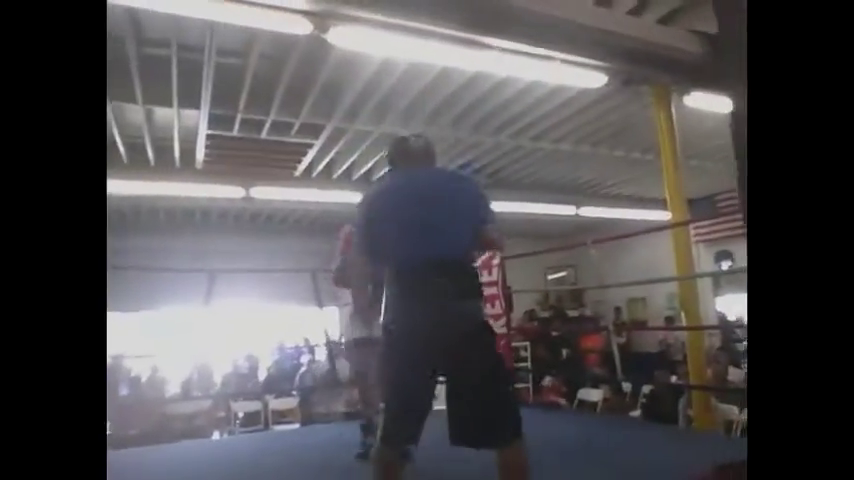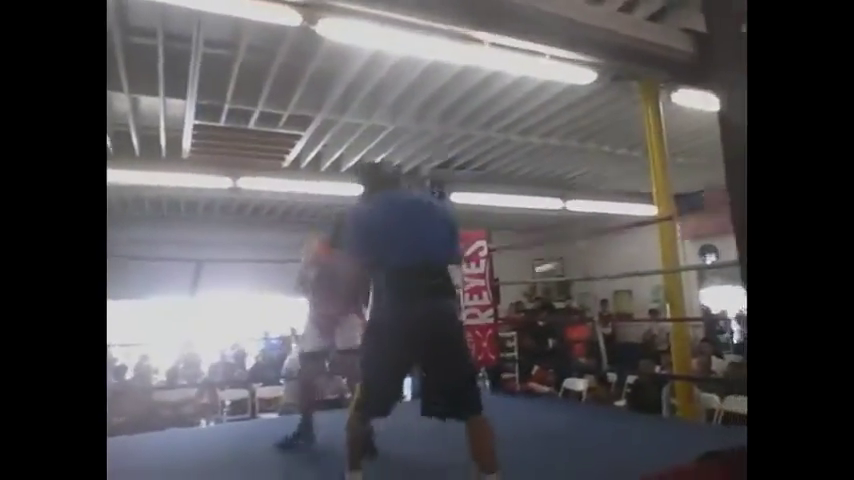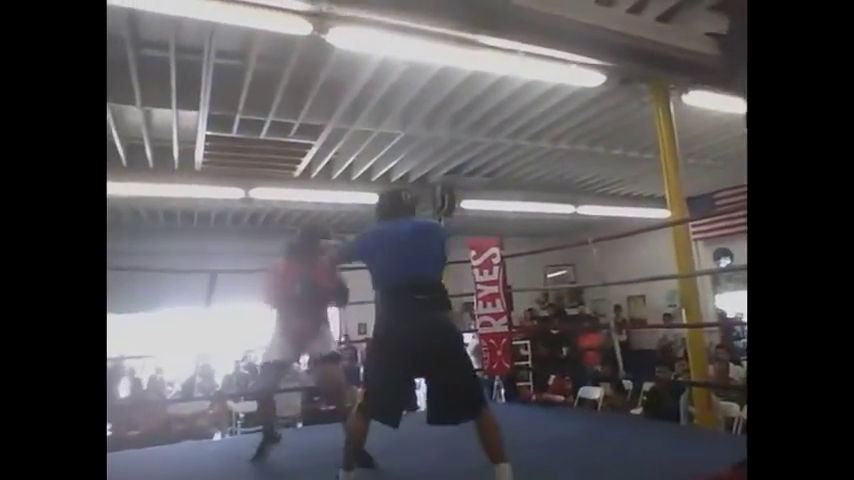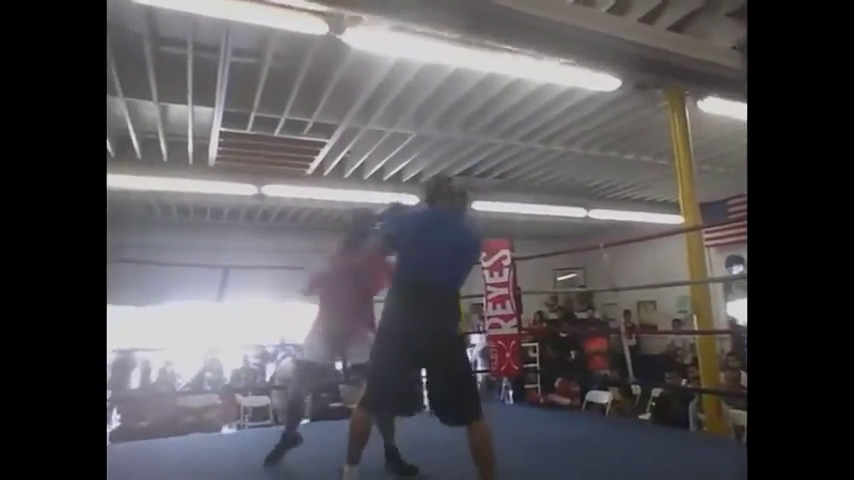
dt=0.7s
person 1, frame 1
left shoulder: (378, 198)
right shoulder: (463, 184)
left elbow: (362, 266)
right elbow: (489, 241)
left hip: (406, 316)
right hip: (462, 311)
left knee: (395, 426)
right knee: (504, 429)
person 1, frame 2
left shoulder: (362, 214)
right shoulder: (436, 206)
left elbow: (359, 266)
right elbow: (455, 256)
left hip: (393, 313)
right hip: (441, 310)
left knee: (364, 405)
right knee: (470, 407)
person 1, frame 3
left shoulder: (373, 237)
right shoulder: (434, 230)
left elbow: (337, 257)
left hip: (393, 326)
right hip: (437, 322)
left knee: (367, 408)
right knee: (476, 406)
person 1, frame 4
left shoulder: (411, 218)
right shoulder: (471, 238)
left elbow: (380, 247)
left hip: (400, 321)
right hip: (443, 326)
left knee: (369, 403)
right knee: (472, 414)
person 2, frame 1
right shoulder: (350, 233)
right elbow: (339, 277)
left hip: (383, 303)
left knee: (380, 370)
right knee: (361, 369)
right ankle: (369, 432)
person 2, frame 2
right shoulder: (316, 250)
left elbow: (366, 297)
right elbow: (302, 281)
right wrist: (316, 277)
left hip: (347, 318)
right hip: (319, 317)
left knee: (354, 373)
right knee: (306, 375)
right ankle: (305, 428)
person 2, frame 3
left shoulder: (324, 267)
right shoulder: (282, 267)
left elbow: (340, 299)
right elbow: (272, 299)
left wrist: (335, 291)
right wrist: (295, 293)
left hip: (317, 330)
right hip: (287, 333)
left knee: (335, 384)
right knee: (263, 387)
right ankle: (269, 436)
person 2, frame 4
left shoulder: (375, 261)
right shoulder: (336, 257)
right elbow: (310, 290)
right wrist: (336, 270)
left hip: (359, 332)
right hip: (326, 330)
right knee: (297, 391)
left ankle: (391, 453)
right ankle: (288, 437)
